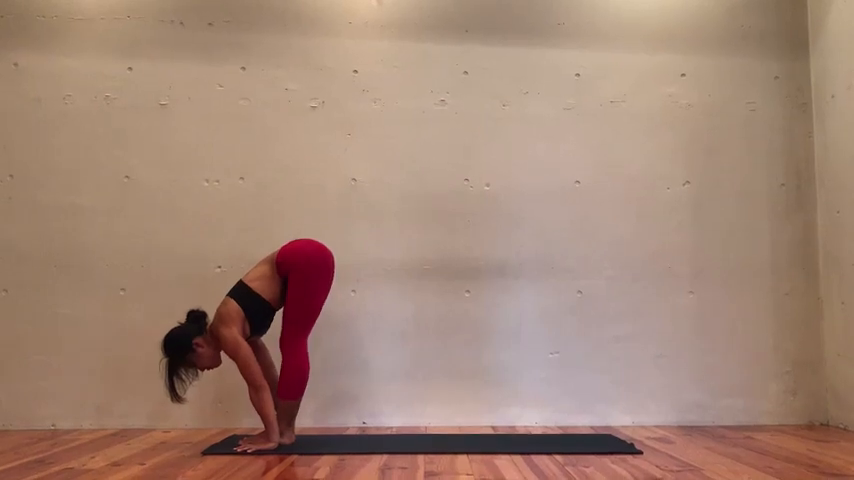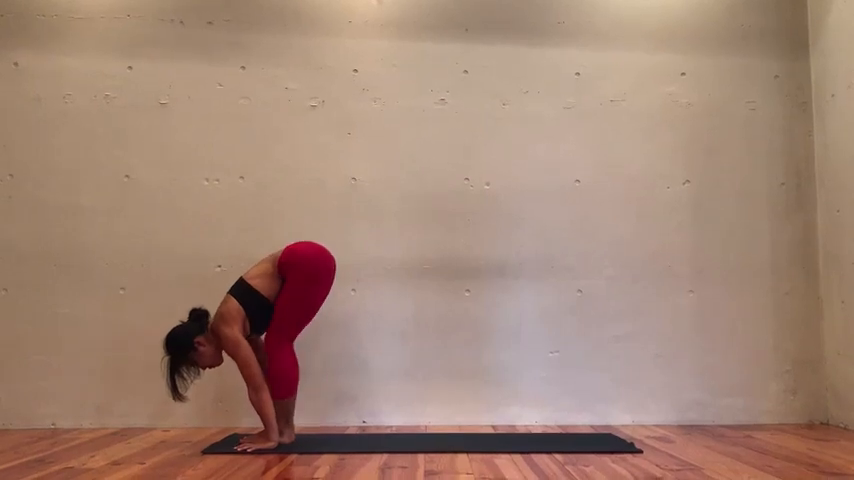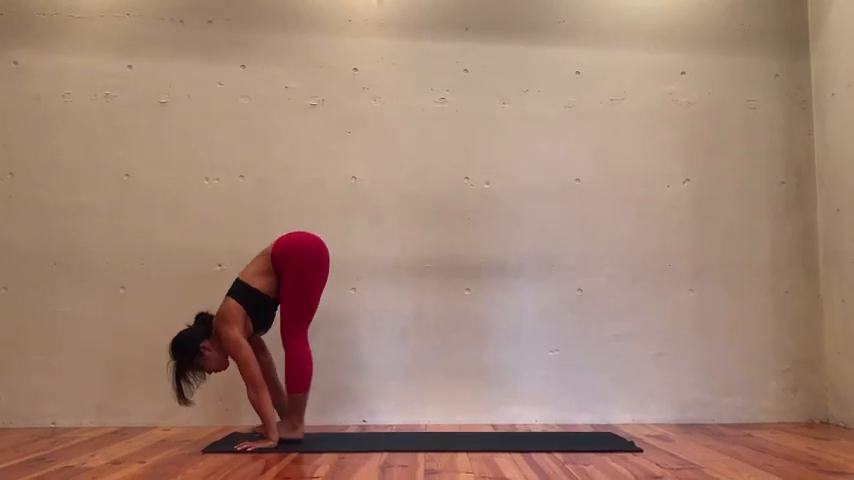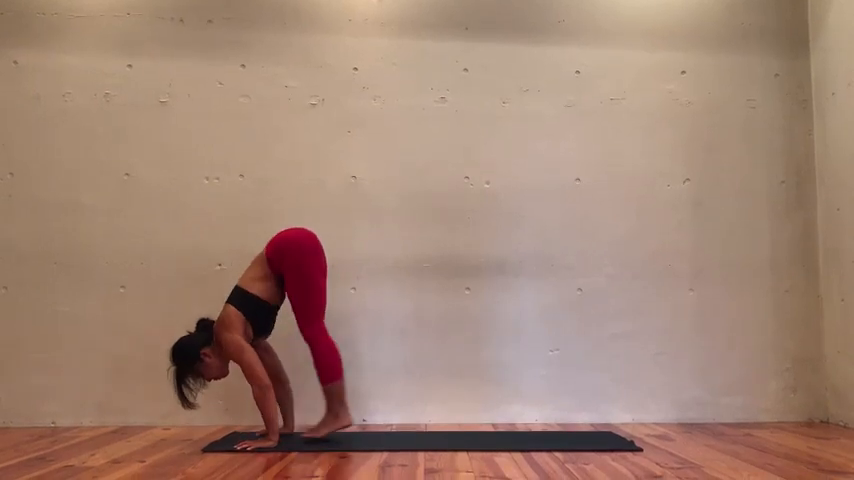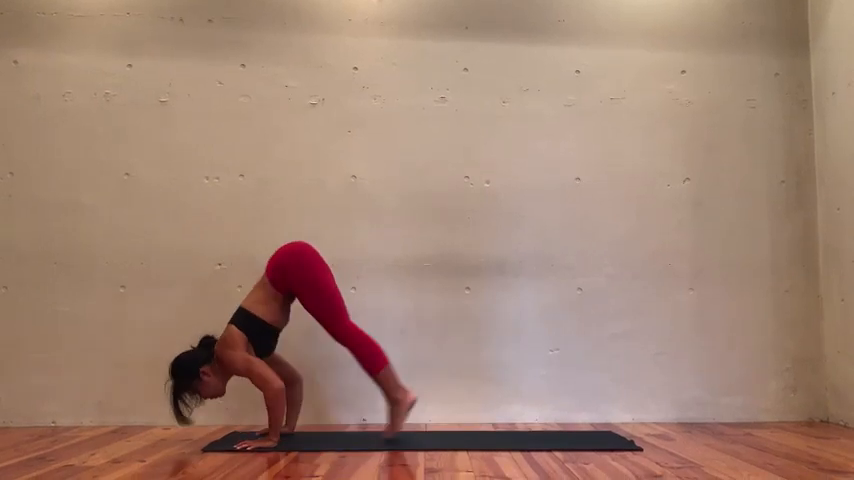
dt=0.2s
person 1, frame 1
left shoulder: (226, 332)
right shoulder: (236, 329)
left elbow: (258, 386)
right elbow: (267, 380)
left wrist: (272, 437)
right wrist: (273, 429)
left hip: (307, 260)
right hip: (302, 259)
left knee: (292, 347)
right knee: (293, 347)
left ankle: (284, 431)
right ankle: (285, 429)
person 1, frame 2
left shoulder: (226, 331)
right shoulder: (237, 328)
left elbow: (257, 386)
right elbow: (264, 379)
left wrist: (272, 437)
right wrist: (272, 430)
left hip: (308, 262)
right hip: (303, 261)
left knee: (277, 346)
right knee: (278, 345)
left ankle: (284, 430)
right ankle: (284, 428)
person 1, frame 3
left shoulder: (228, 332)
right shoulder: (239, 330)
left elbow: (257, 386)
right elbow: (267, 378)
left wrist: (272, 436)
right wrist: (273, 427)
left hip: (301, 252)
right hip: (298, 252)
left knee: (293, 339)
right knee: (293, 339)
left ankle: (294, 425)
right ankle: (291, 423)
person 1, frame 4
left shoulder: (228, 339)
right shoulder: (242, 334)
left elbow: (262, 386)
right elbow: (276, 379)
left wrist: (272, 437)
right wrist: (287, 426)
left hip: (293, 250)
right hip: (293, 249)
left knee: (313, 332)
right knee: (313, 332)
left ankle: (338, 412)
right ankle: (336, 413)
person 1, frame 5
left shoulder: (229, 355)
right shoulder: (244, 349)
left elbow: (275, 388)
right elbow: (293, 380)
left wrist: (272, 437)
right wrist: (286, 428)
left hip: (293, 264)
right hip: (292, 264)
left knee: (344, 331)
right knee: (344, 332)
left ankle: (397, 396)
